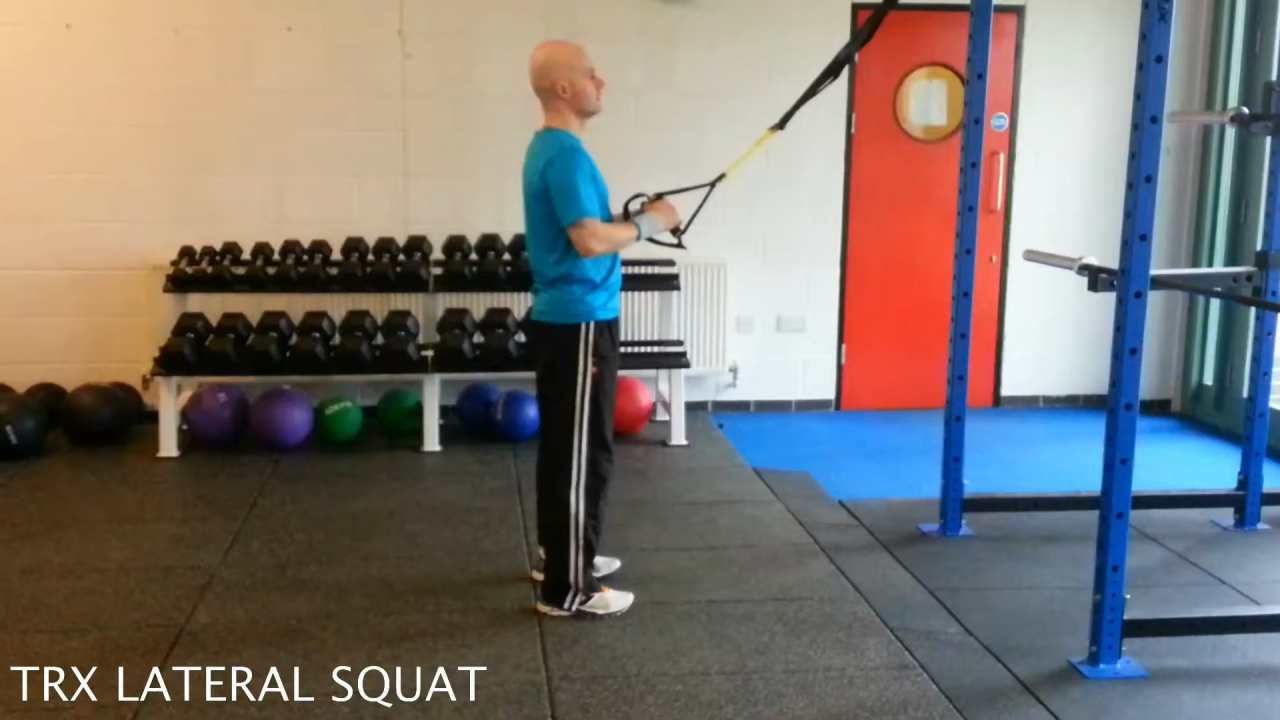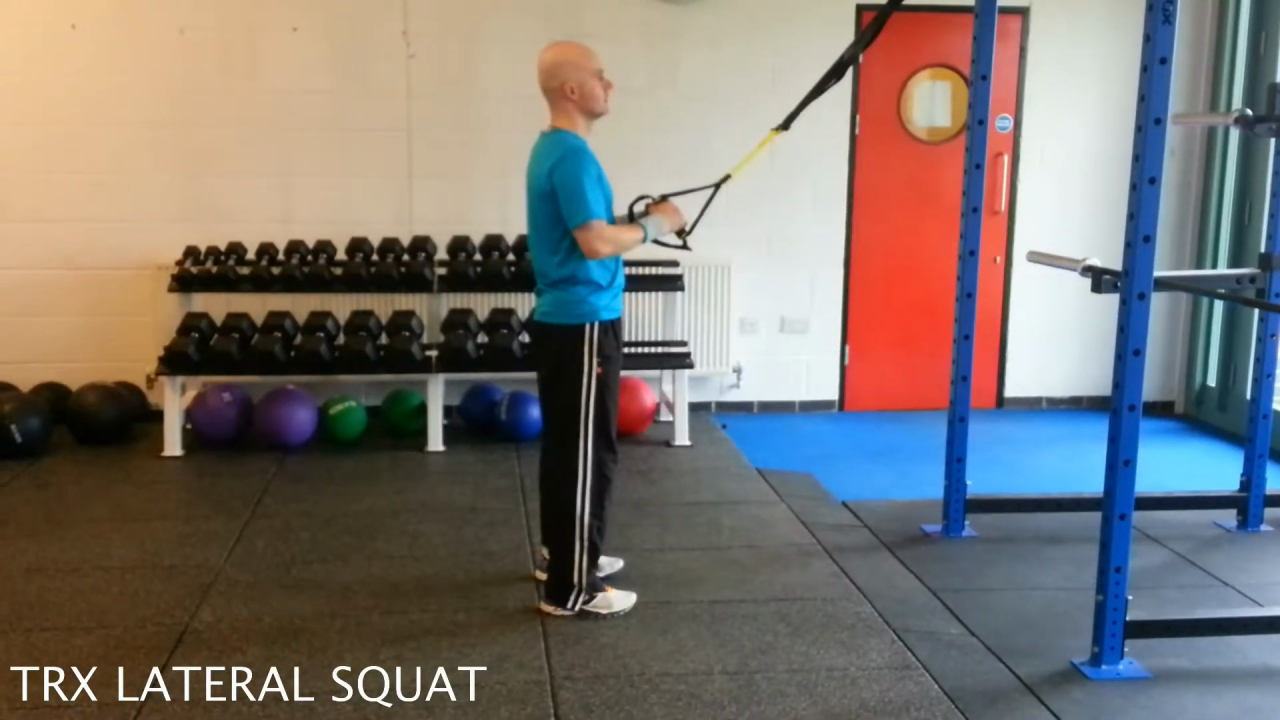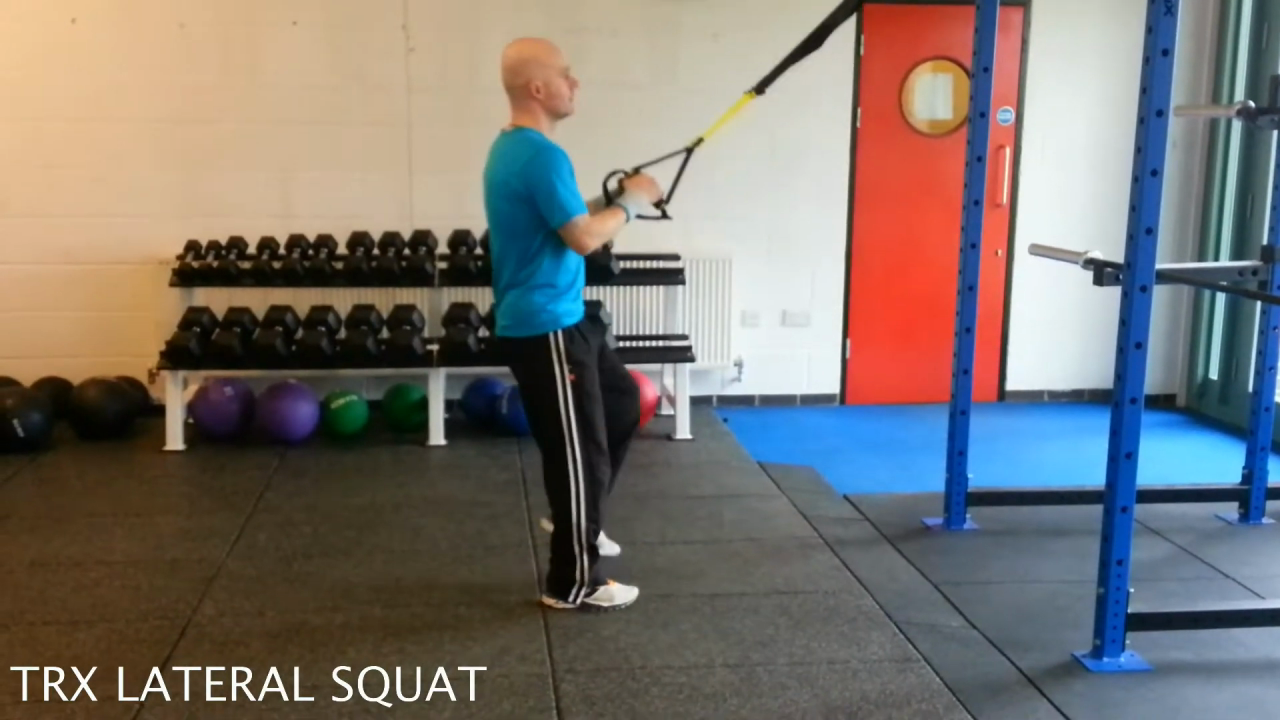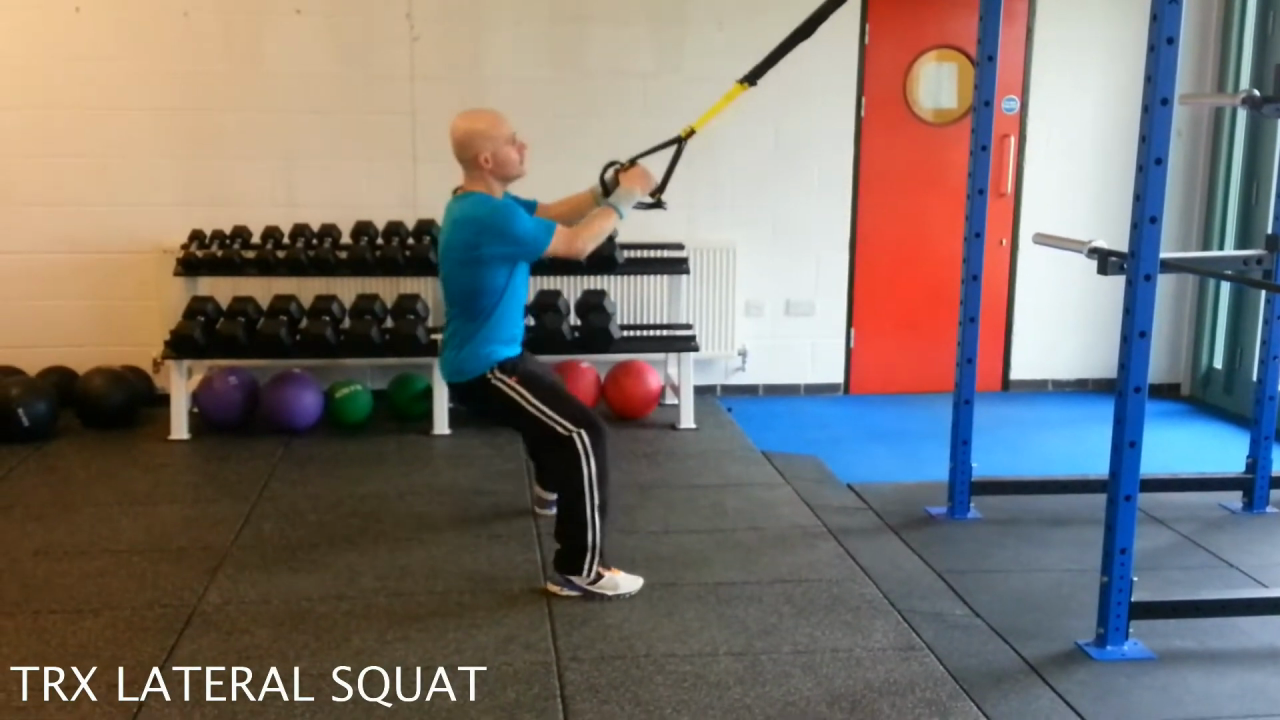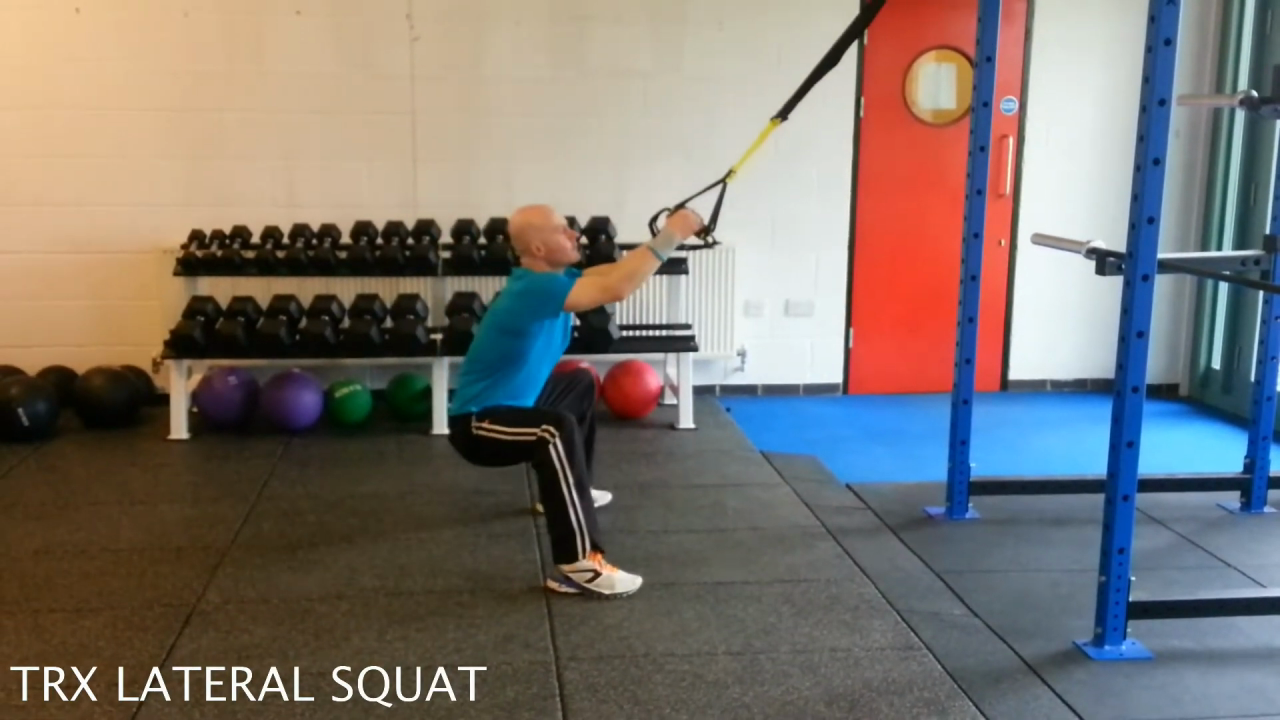
dt=1s
person 1, frame 1
left shoulder: (551, 148)
right shoulder: (564, 154)
right elbow: (589, 240)
left wrist: (630, 219)
right wrist: (648, 223)
left hip: (566, 318)
right hip: (578, 324)
left knee: (563, 448)
right knee: (582, 455)
left ankle: (559, 556)
right ankle: (567, 587)
person 1, frame 2
left shoulder: (553, 148)
right shoulder: (572, 156)
right elbow: (595, 242)
left wrist: (634, 219)
right wrist: (653, 225)
left hip: (563, 318)
right hip: (582, 324)
left knee: (566, 447)
right knee: (588, 455)
left ankle: (562, 554)
right ankle: (570, 587)
person 1, frame 3
left shoulder: (510, 148)
right shoulder: (540, 155)
right elbow: (584, 238)
left wrist: (613, 198)
right wrist: (633, 201)
left hip: (547, 317)
right hip: (546, 329)
left knee: (624, 405)
right knee: (583, 452)
left ankle: (576, 522)
right ankle: (574, 584)
person 1, frame 4
left shoulder: (489, 204)
right shoulder: (487, 218)
left elbow: (555, 213)
right elbow: (577, 243)
left wrist: (610, 188)
right wrist: (626, 196)
left hip: (493, 354)
right hip: (481, 370)
left knee: (552, 394)
right knee: (584, 432)
left ankle: (555, 490)
right ankle: (578, 570)
person 1, frame 5
left shoulder: (549, 278)
right shoulder: (534, 289)
left elbow: (611, 272)
right elbow: (616, 288)
left wrist: (667, 237)
right wrist: (670, 236)
left hip: (509, 402)
right hip: (477, 422)
left knee: (581, 384)
right knee: (557, 428)
left ankle: (570, 489)
right ankle: (577, 566)
